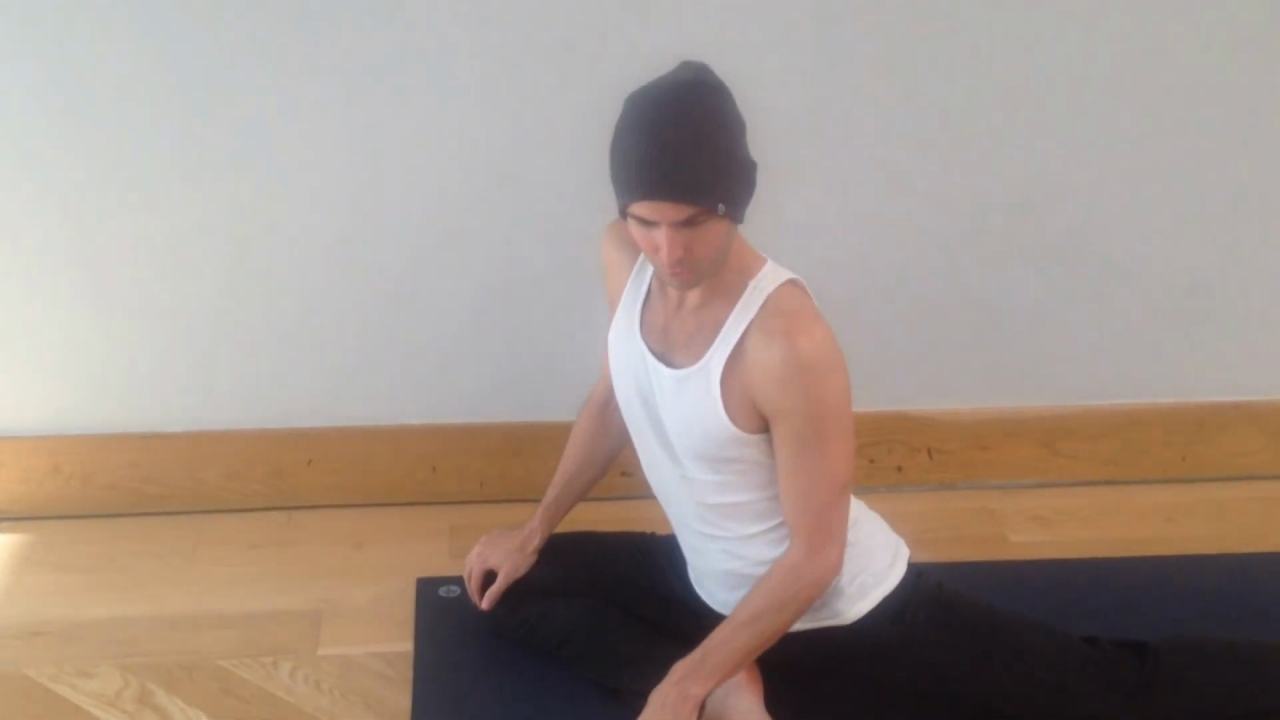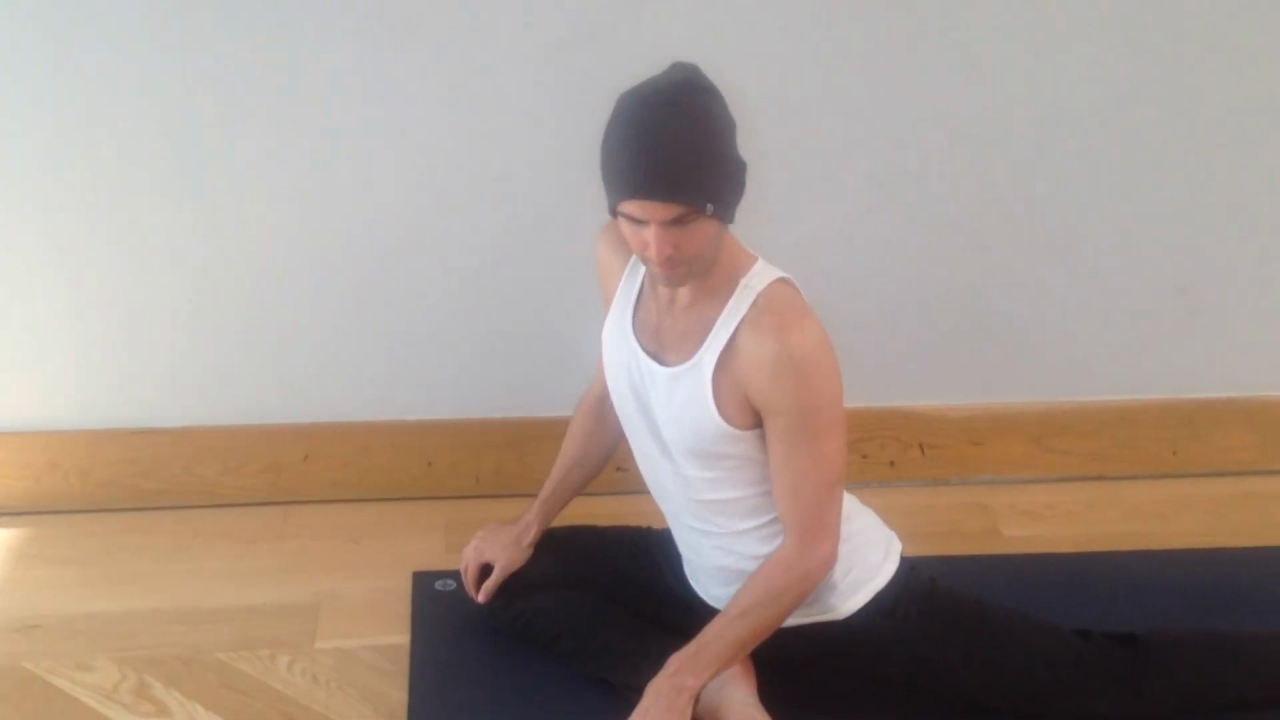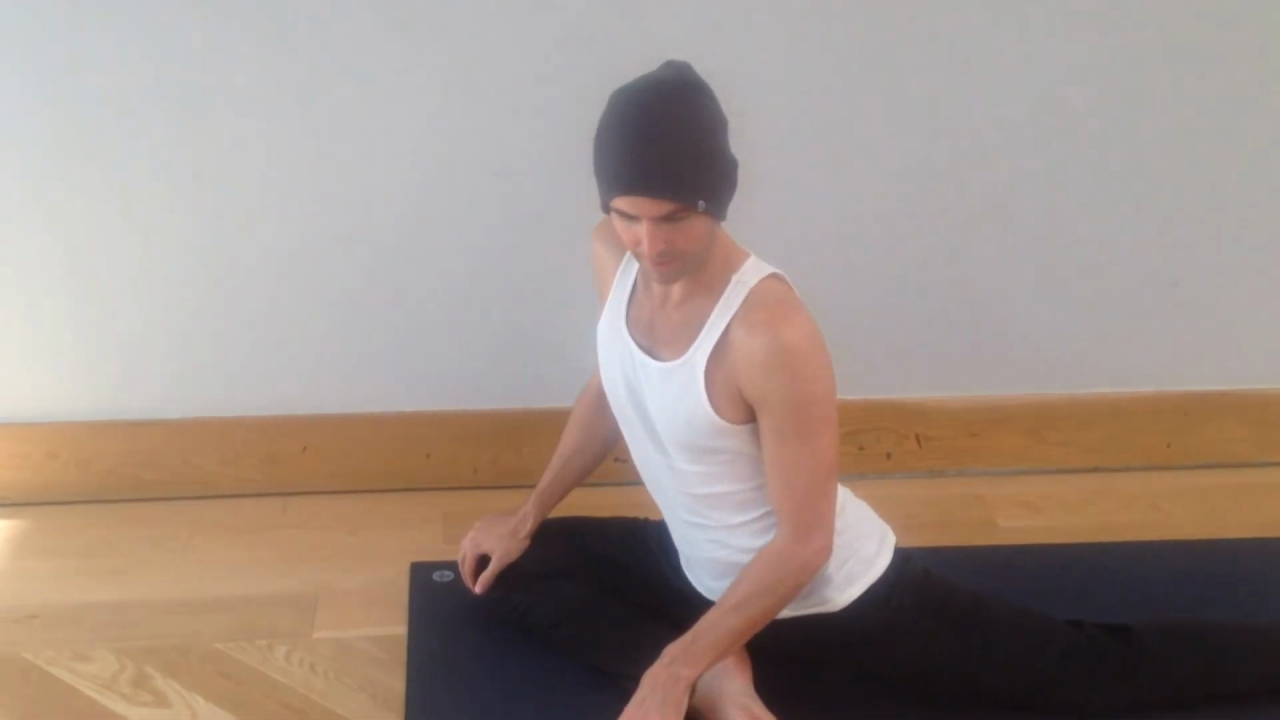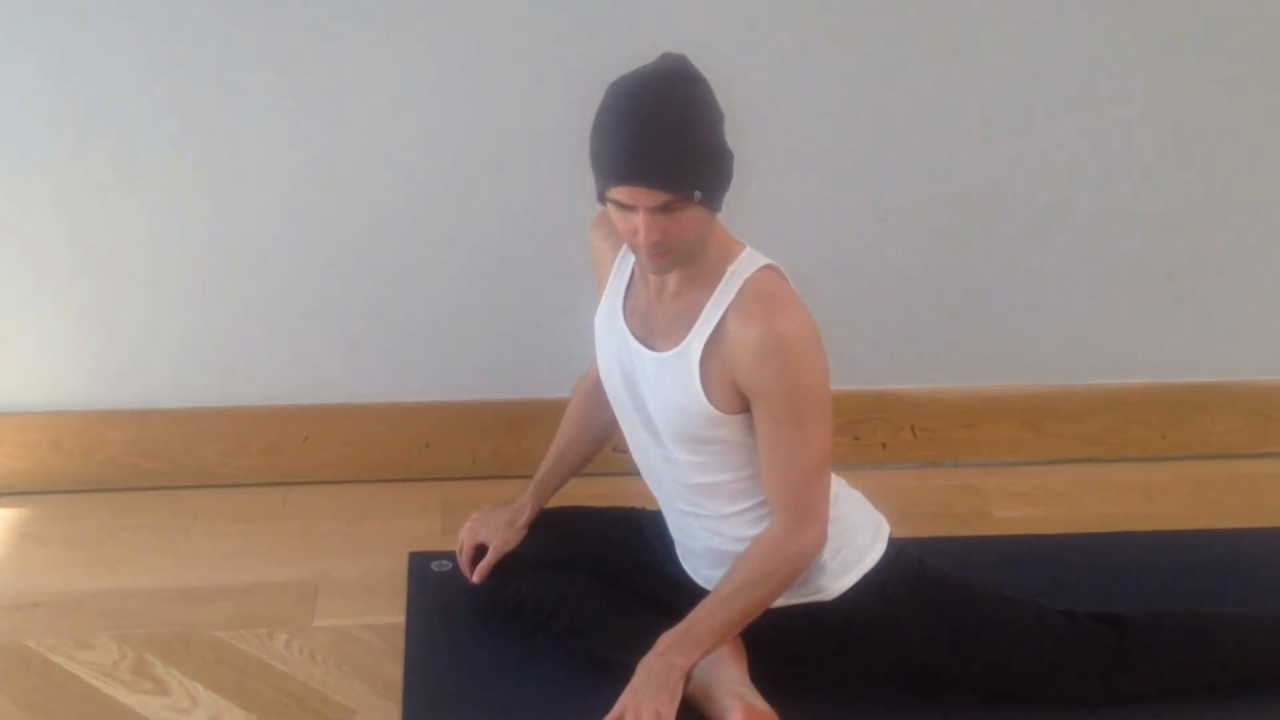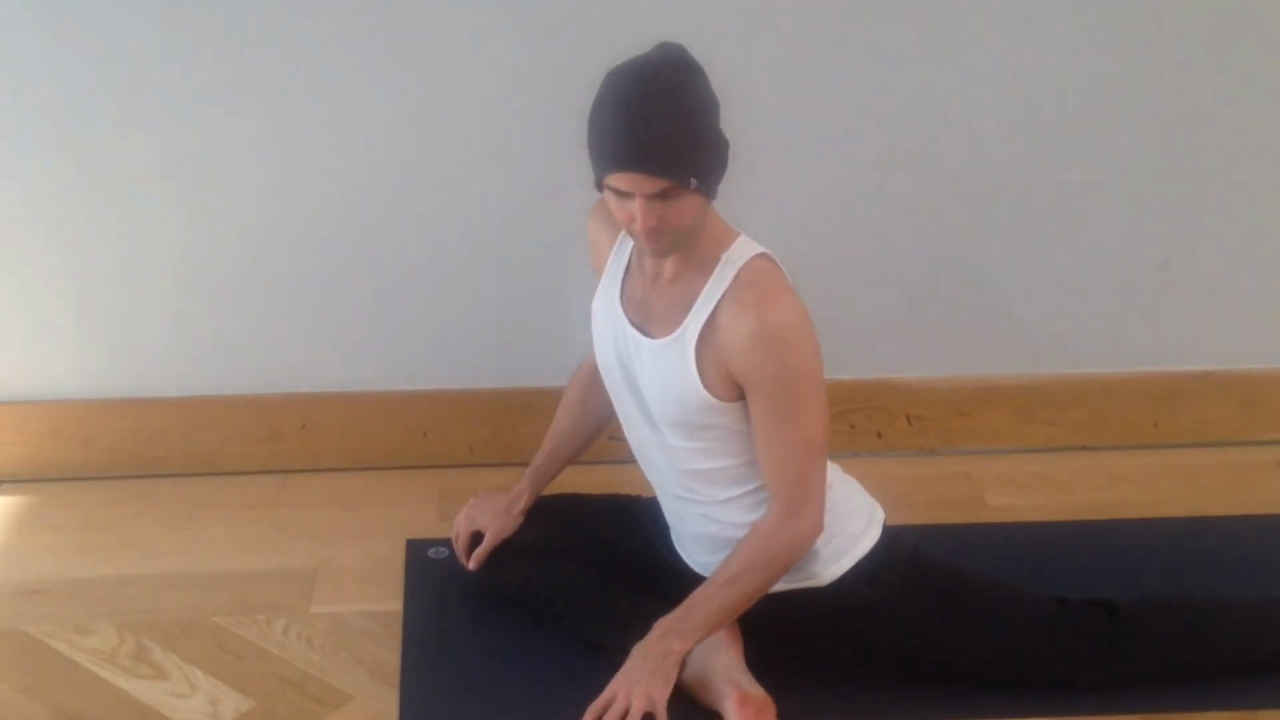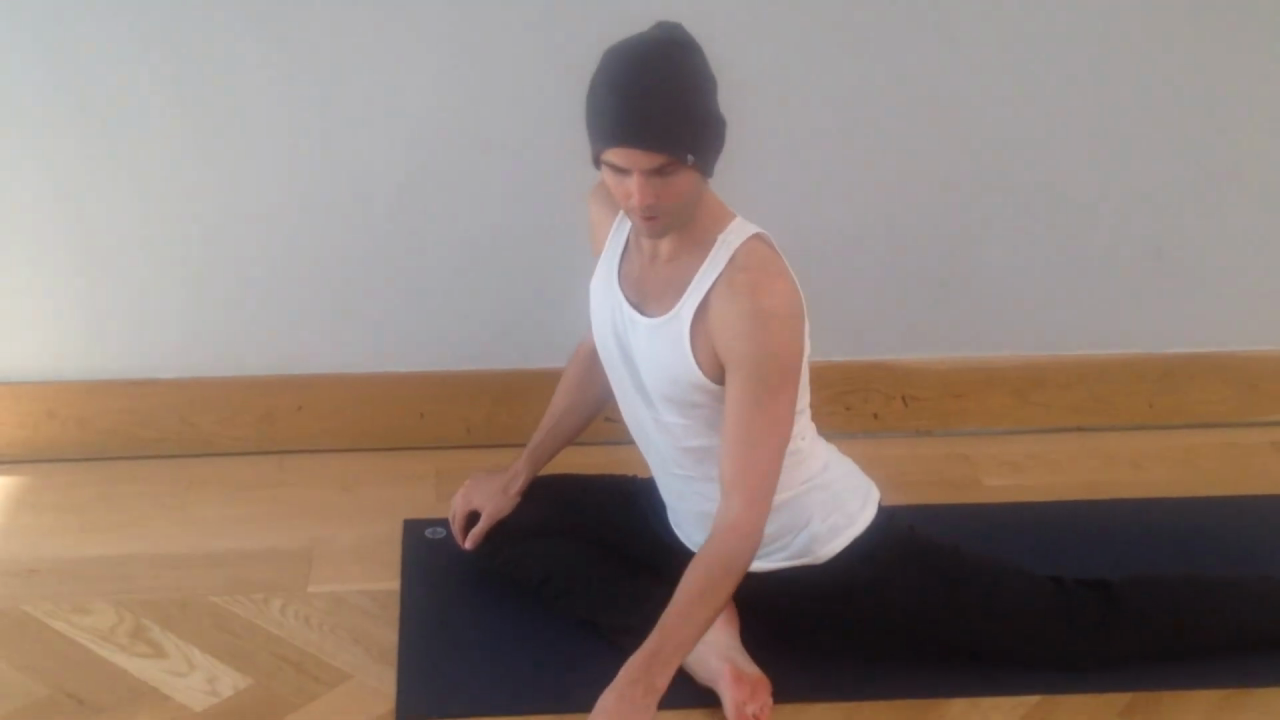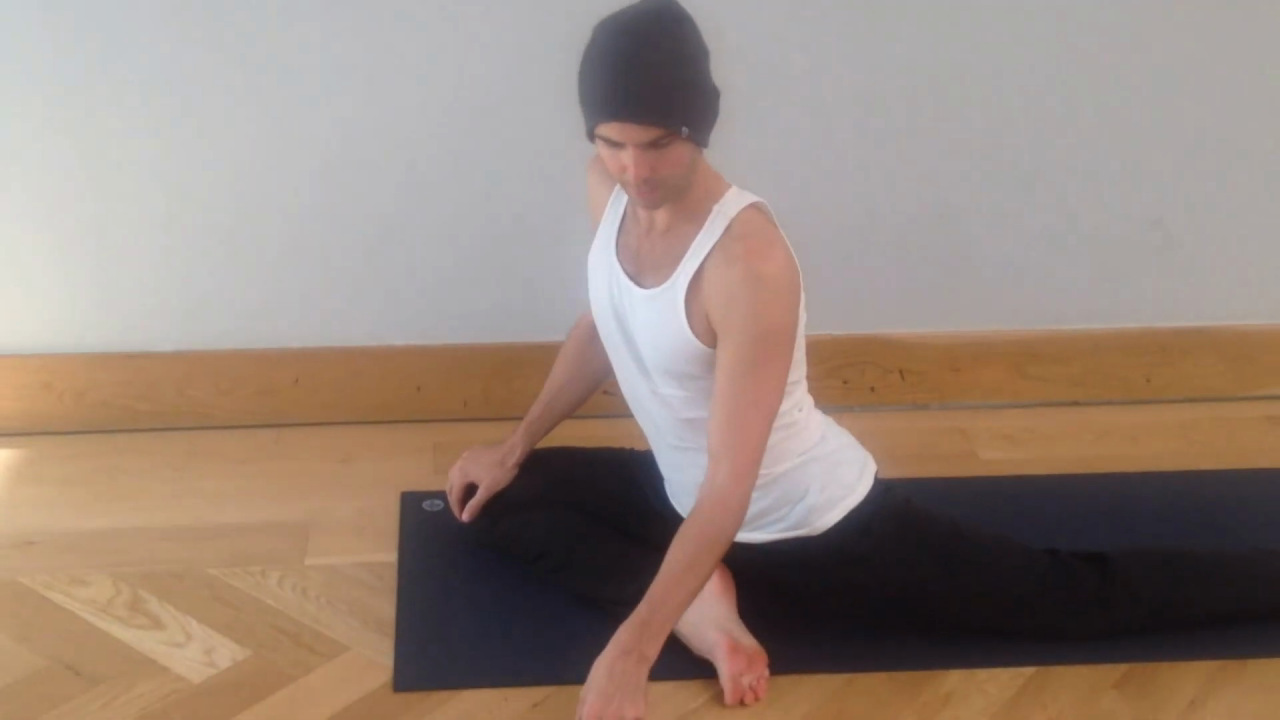
dt=0.3s
person 1, frame 1
left shoulder: (787, 341)
right shoulder: (623, 257)
left elbow: (815, 557)
right elbow: (615, 395)
right wrist: (535, 528)
left hip: (848, 616)
right hip: (713, 585)
right knee: (517, 584)
person 1, frame 2
left shoulder: (778, 338)
right shoulder: (618, 257)
left elbow: (809, 554)
right elbow: (611, 392)
right wrist: (531, 521)
left hip: (841, 609)
right hip: (710, 578)
right knee: (512, 578)
person 1, frame 3
left shoulder: (770, 333)
right shoulder: (612, 254)
left elbow: (804, 545)
right elbow: (610, 389)
right wrist: (528, 513)
left hip: (835, 600)
right hip: (704, 571)
right knee: (511, 567)
person 1, frame 4
left shoulder: (765, 324)
right shoulder: (609, 245)
left elbow: (798, 536)
right elbow: (607, 379)
right wrist: (526, 503)
left hip: (828, 592)
right hip: (699, 560)
right knee: (508, 560)
person 1, frame 5
left shoulder: (758, 313)
right shoulder: (608, 233)
left elbow: (795, 522)
right elbow: (605, 368)
left wrist: (664, 640)
right wrist: (522, 490)
left hip: (823, 577)
right hip: (695, 546)
left knee: (1080, 644)
right knee: (503, 545)
person 1, frame 6
left shoulder: (752, 292)
right shoulder: (609, 214)
left elbow: (742, 522)
right elbow: (604, 349)
right wrist: (519, 471)
left hip: (816, 555)
right hip: (686, 520)
left knee: (1077, 624)
right knee: (501, 526)
right ankle: (701, 627)
person 1, frame 7
left shoulder: (747, 262)
right shoulder: (608, 186)
left elbow: (731, 489)
right elbow: (604, 325)
left wrist: (632, 649)
right wrist: (516, 442)
left hip: (814, 525)
right hip: (684, 493)
left knee: (1069, 594)
right knee: (498, 498)
right ankle: (695, 599)
